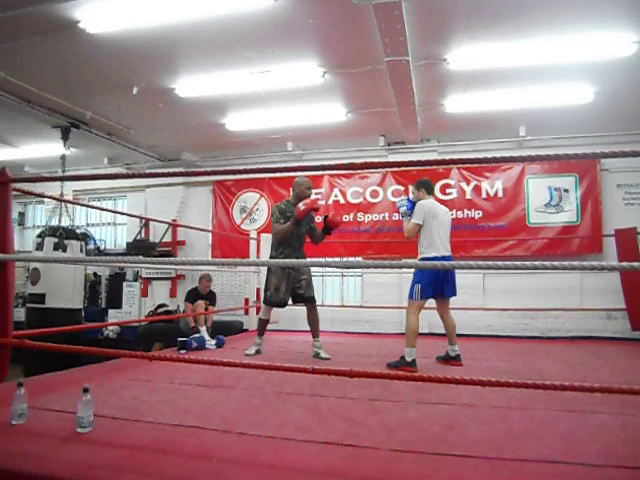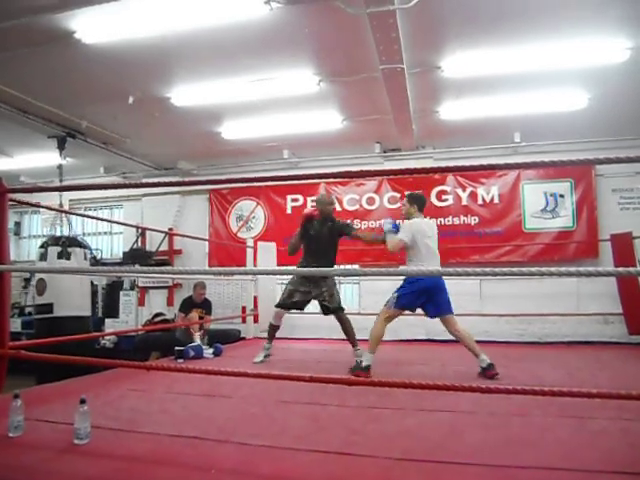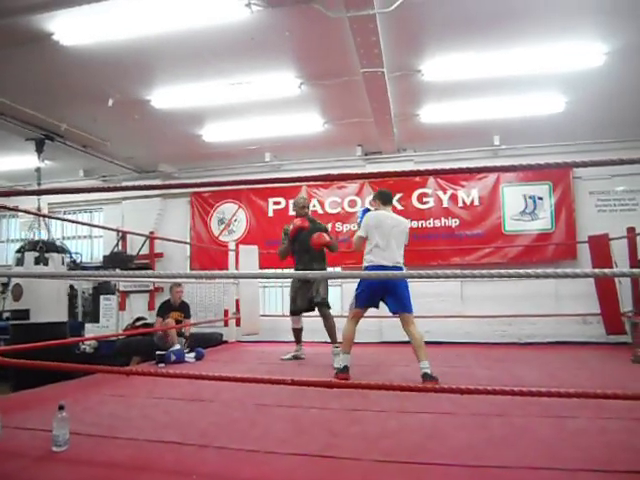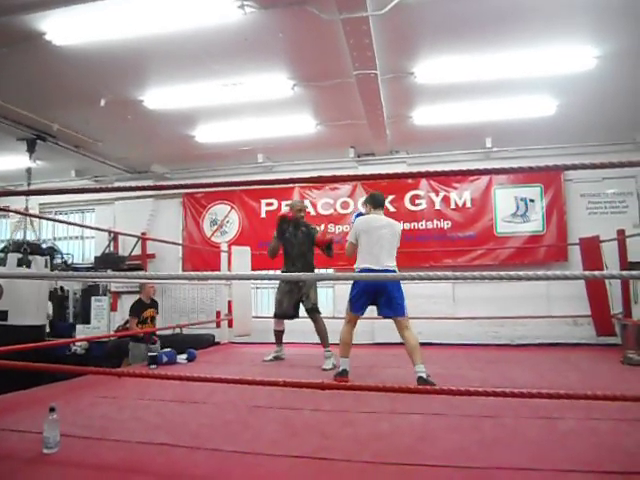
dt=0.7s
person 1, frame 1
left shoulder: (423, 205)
right shoulder: (445, 210)
left elbow: (409, 233)
left wrist: (405, 214)
left hip: (430, 262)
right hip: (446, 261)
left knee: (413, 310)
right knee: (444, 310)
left ankle: (409, 359)
right ankle: (453, 354)
person 1, frame 2
left shoulder: (410, 225)
right shoulder: (431, 224)
left elbow: (393, 248)
left wrist: (390, 232)
left hip: (417, 280)
right hip: (436, 280)
left knee: (382, 318)
right knee: (453, 327)
left ankle: (365, 365)
right ankle: (486, 364)
person 1, frame 3
left shoulder: (370, 216)
right shoulder: (404, 222)
left elbow: (356, 245)
left wrist: (360, 224)
left hip: (373, 272)
right hip: (396, 274)
left knee: (352, 319)
right knee: (409, 324)
left ankle: (344, 367)
right ankle: (426, 372)
person 1, frame 4
left shoulder: (360, 222)
right shoulder: (396, 225)
left elbow: (349, 251)
left hip: (365, 276)
right hip: (389, 277)
left knee: (349, 322)
right knee: (404, 327)
left ankle: (343, 370)
right ankle: (421, 375)
person 2, frame 1
left shoulder: (308, 212)
right shoulder: (280, 208)
left elbow: (316, 239)
right elbow: (277, 235)
left wrist: (327, 229)
right wrist: (296, 219)
left knee: (311, 303)
right knee: (268, 303)
left ankle: (317, 346)
right ankle: (258, 343)
person 2, frame 2
left shoulder: (338, 225)
right shoulder: (307, 224)
left elbow: (363, 237)
right elbow: (291, 250)
left wrist: (383, 238)
right wrist: (302, 230)
left hip: (325, 278)
right hip: (304, 276)
left knee: (339, 313)
right knee: (280, 309)
left ankle: (357, 352)
right ankle: (267, 348)
person 2, frame 3
left shoulder: (318, 226)
right shoulder: (288, 230)
left elbow: (335, 248)
right elbow: (281, 255)
left wrist: (327, 242)
right wrist: (291, 238)
left hip: (318, 273)
left knee: (323, 309)
right knee: (295, 313)
left ankle: (336, 350)
right ankle: (299, 349)
person 2, frame 4
left shoulder: (311, 230)
right shoulder: (283, 230)
left elbow: (329, 254)
right elbow: (272, 254)
left wrist: (328, 245)
right wrist: (278, 233)
left hip: (307, 278)
right hip: (288, 278)
left knee: (314, 314)
right knee: (278, 315)
left ankle: (328, 354)
right ankle: (279, 351)
